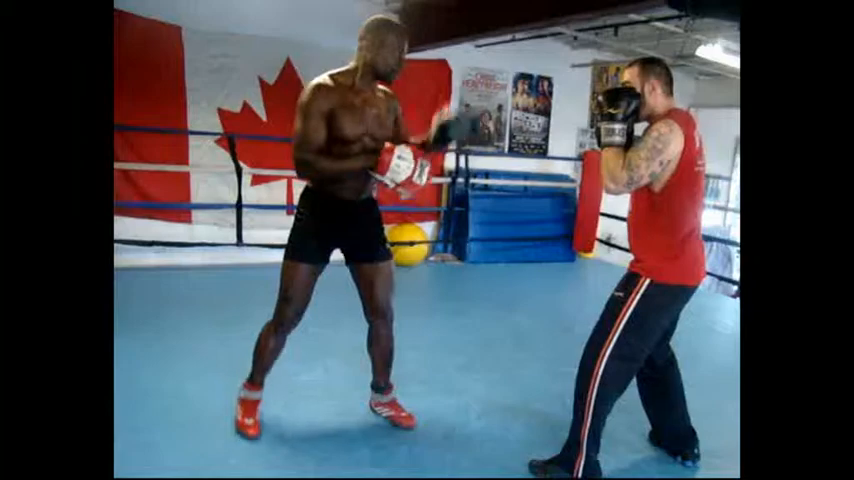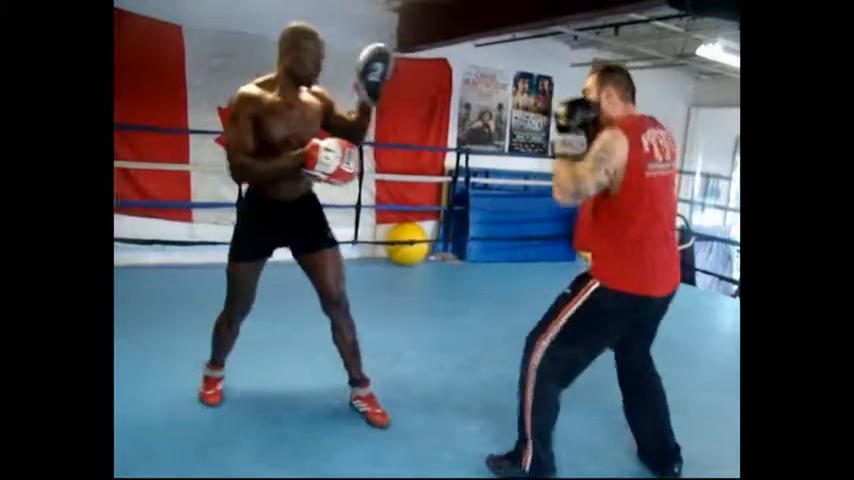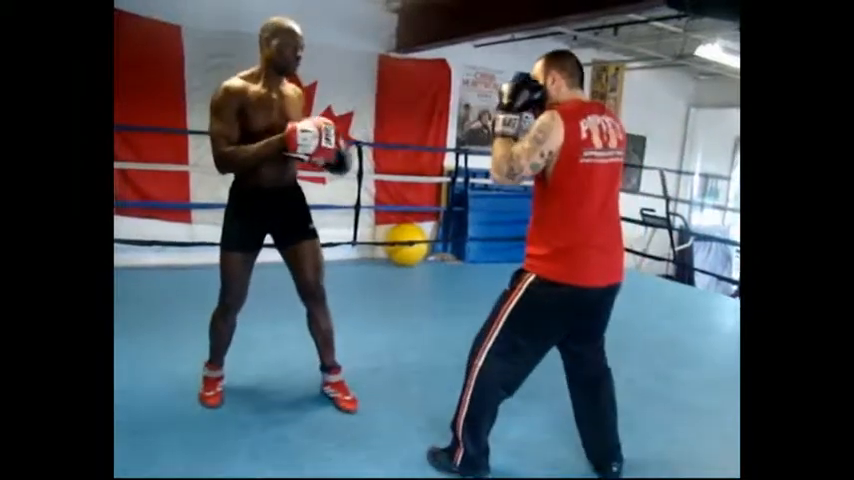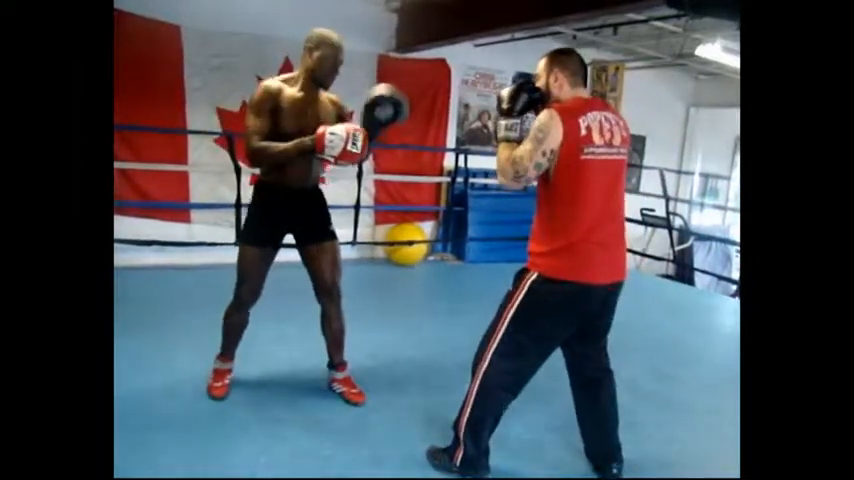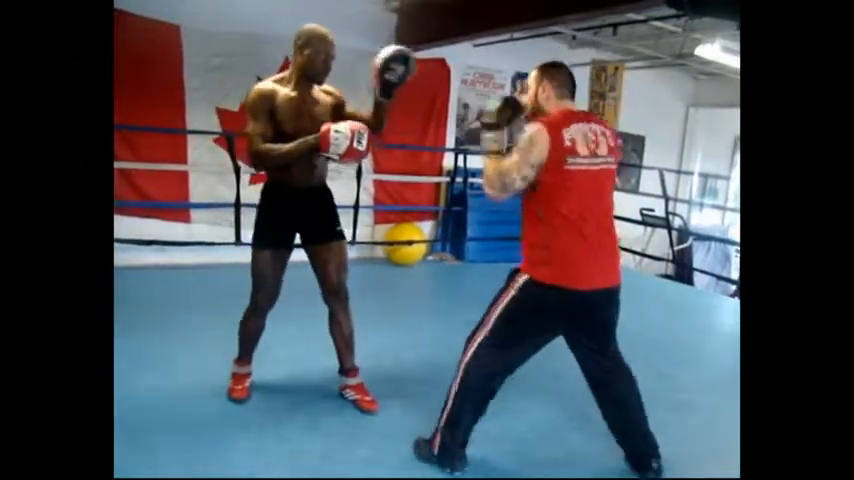
dt=0.7s
person 1, frame 1
left shoulder: (667, 130)
right shoulder: (680, 125)
left elbow: (617, 181)
right elbow: (639, 177)
left wrist: (612, 126)
right wrist: (617, 126)
left hip: (661, 271)
right hip: (678, 267)
left knee: (604, 361)
right knee: (653, 354)
right ankle: (680, 441)
person 1, frame 2
left shoulder: (615, 137)
right shoulder: (659, 134)
left elbow: (568, 194)
left wrist: (567, 137)
right wrist: (588, 139)
left hip: (618, 281)
right hip: (662, 280)
left knee: (542, 357)
right knee: (636, 363)
person 1, frame 3
left shoulder: (556, 121)
right shoulder: (611, 124)
left elbow: (505, 172)
left wrist: (508, 115)
left hip: (556, 273)
right hip: (605, 273)
left knee: (492, 358)
right knee: (589, 363)
person 1, frame 4
left shoulder: (555, 120)
right shoulder: (615, 121)
left elbow: (512, 176)
left wrist: (510, 120)
left hip: (560, 271)
right hip: (608, 272)
left knee: (499, 360)
right knee: (592, 363)
person 1, frame 5
left shoulder: (542, 131)
right shoulder: (606, 133)
left elbow: (498, 187)
left wrist: (493, 135)
left hip: (550, 278)
right hip: (603, 279)
left knee: (484, 356)
right knee: (607, 366)
person 2, frame 1
left shoulder: (388, 101)
right shoulder: (323, 92)
left elbow: (399, 150)
right elbow: (304, 163)
left wrist: (431, 140)
right wrist: (369, 161)
left hip: (364, 213)
right hip: (319, 211)
left knee: (382, 314)
right knee: (287, 316)
left ankle: (382, 395)
right ankle: (251, 393)
person 2, frame 2
left shoulder: (318, 100)
right shoulder: (250, 99)
left elbow: (353, 135)
right elbow: (239, 168)
left wrist: (367, 100)
right wrist: (303, 159)
left hip: (305, 210)
right hip: (260, 212)
left knee: (338, 304)
right knee: (237, 308)
left ankle: (359, 388)
right ankle: (214, 371)
person 2, frame 3
left shoulder: (295, 93)
right shoulder: (234, 92)
right elbow: (223, 159)
left wrist: (318, 148)
right wrist: (281, 141)
left hip: (290, 199)
right hip: (247, 202)
left knee: (315, 293)
right knee: (231, 301)
left ankle: (331, 375)
right ankle: (214, 372)
person 2, frame 4
left shoulder: (332, 104)
right shoulder: (271, 92)
left elbow: (354, 154)
right elbow: (255, 152)
left wrist: (373, 126)
right wrist: (311, 142)
left hip: (310, 201)
right hip: (270, 200)
left knee: (331, 293)
right knee: (245, 295)
left ankle: (339, 372)
right ankle: (223, 365)
person 2, frame 5
left shoulder: (329, 98)
right shoulder: (266, 94)
left elbow: (369, 131)
right elbow: (258, 156)
left wrist: (384, 97)
right wrist: (314, 141)
left hip: (318, 200)
right hip: (278, 201)
left knee: (337, 293)
right knee: (262, 299)
left ankle: (349, 378)
right ankle: (242, 368)
